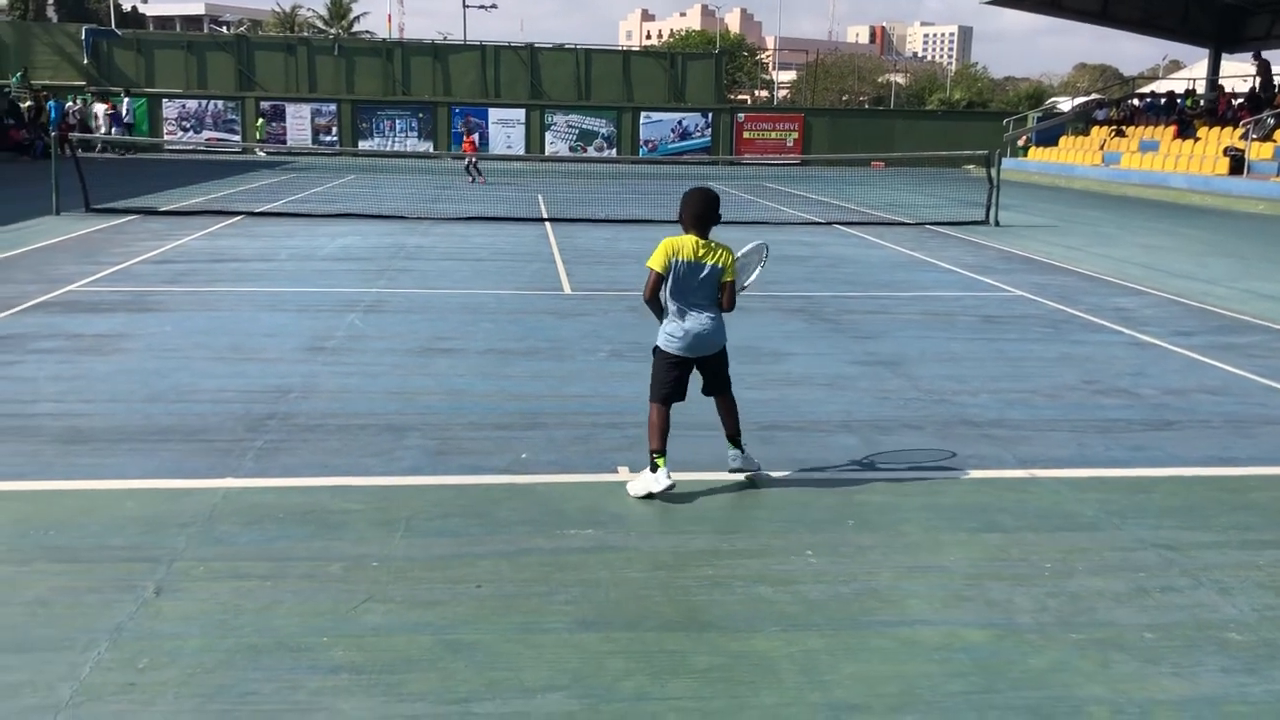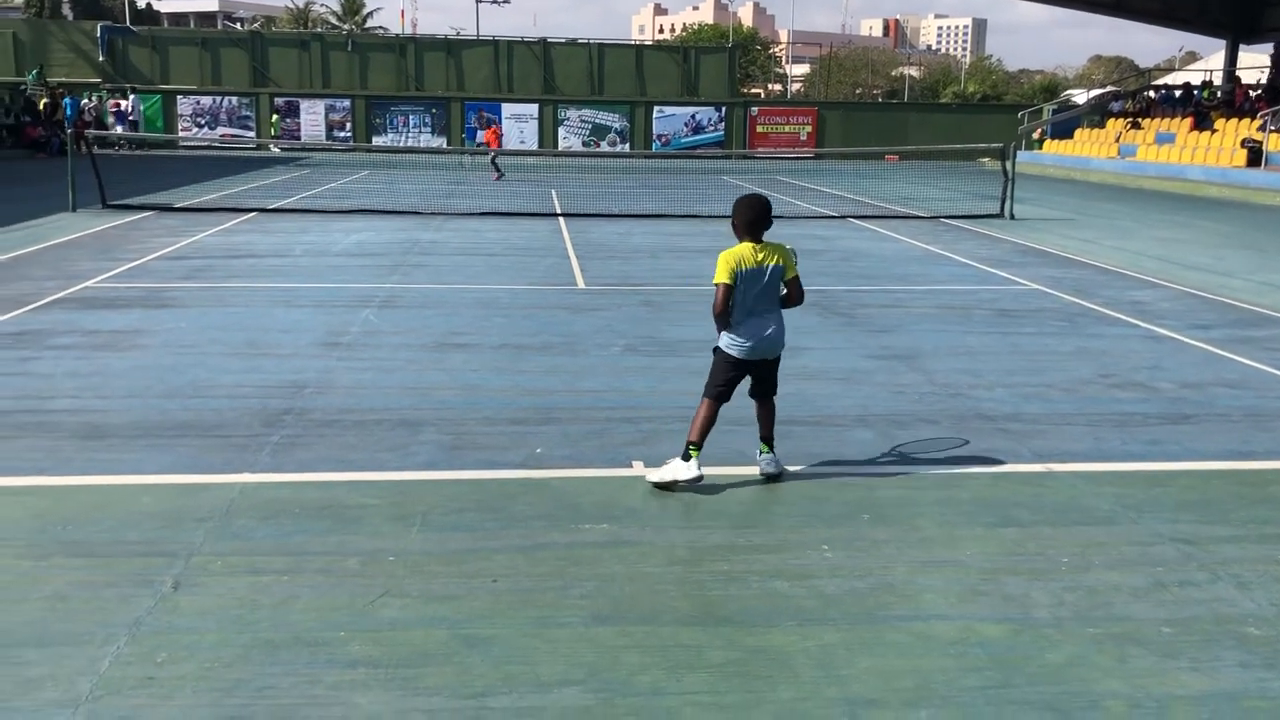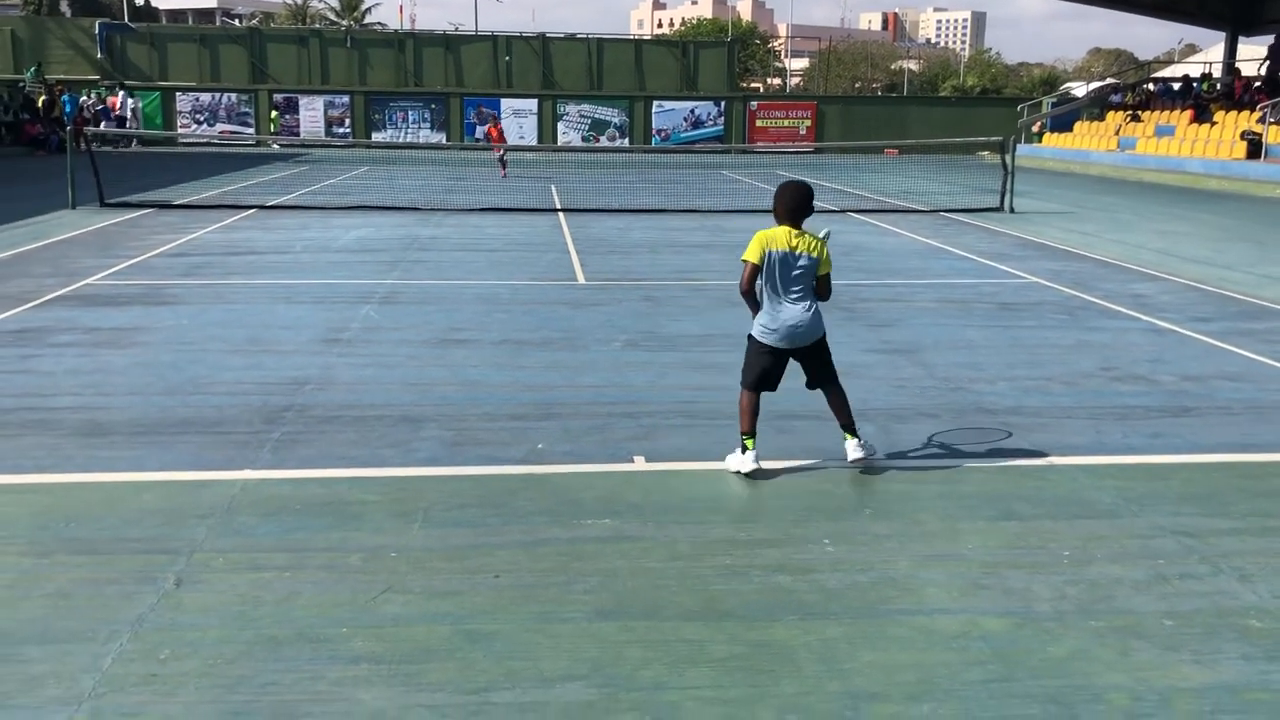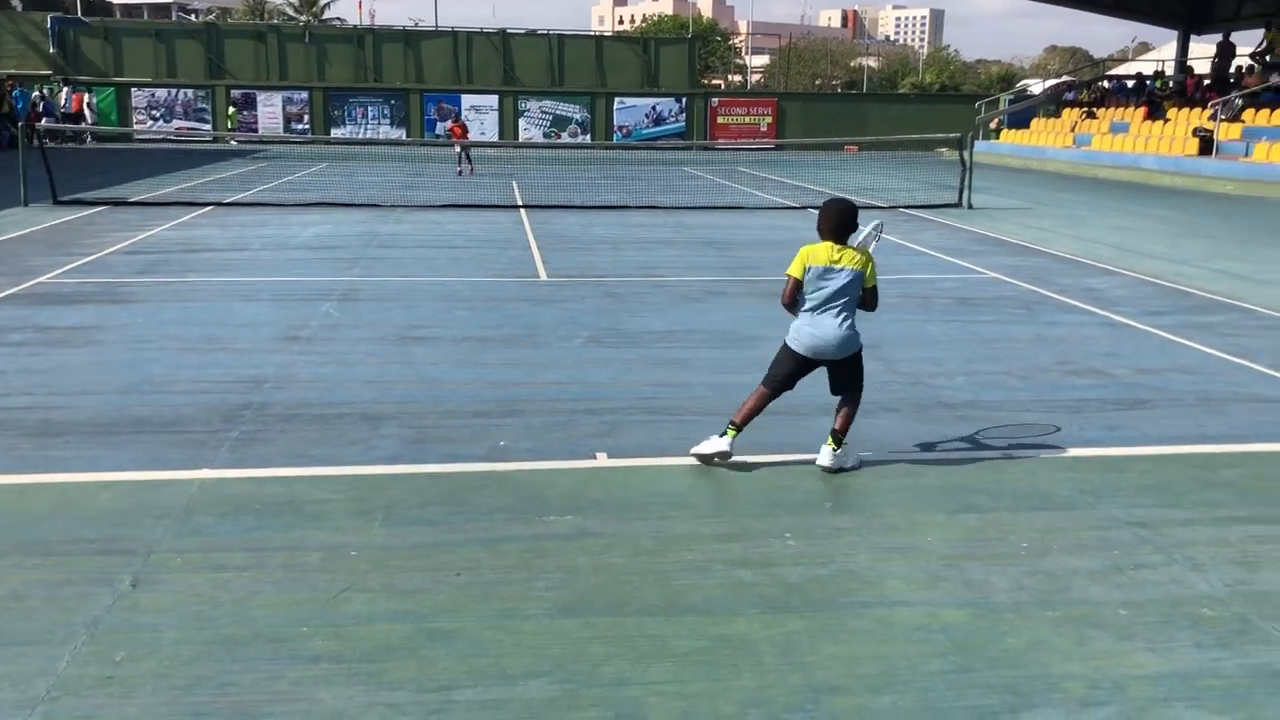
dt=0.3s
person 1, frame 1
left shoulder: (669, 247)
right shoulder: (724, 254)
left elbow: (649, 294)
right elbow: (728, 303)
left wrist: (664, 316)
left hip: (675, 339)
right hip: (712, 338)
left knee: (660, 402)
right knee: (722, 393)
left ankle: (658, 471)
right ankle: (737, 453)
person 1, frame 2
left shoulder: (729, 258)
right shoulder: (782, 254)
left elbow: (720, 306)
right elbow: (797, 297)
left wrist: (724, 328)
left hip: (737, 344)
right hip: (772, 343)
left knee: (710, 400)
right knee: (764, 396)
left ankle: (688, 461)
right ankle: (768, 455)
person 1, frame 3
left shoulder: (763, 240)
right shoulder: (818, 245)
left elbow: (745, 285)
right elbow: (824, 294)
left wrist: (757, 309)
left hip: (770, 329)
right hip: (809, 329)
left knee: (750, 387)
right knee: (830, 384)
left ankle: (747, 452)
right ankle: (853, 441)
person 1, frame 4
left shoulder: (806, 254)
right shoulder: (863, 260)
left elbow: (786, 300)
right elbow: (870, 304)
left hip: (802, 339)
right hip: (842, 343)
left knee: (768, 389)
right knee: (851, 392)
left ankle: (725, 438)
right ankle: (833, 449)
